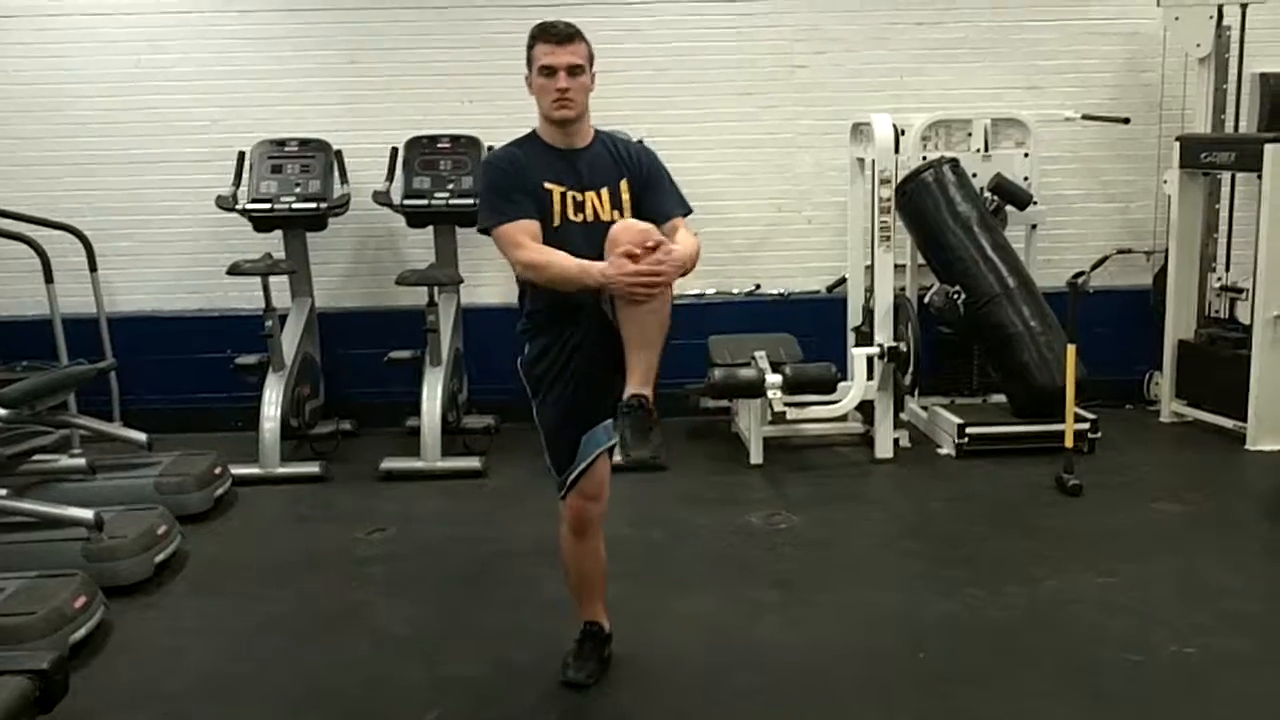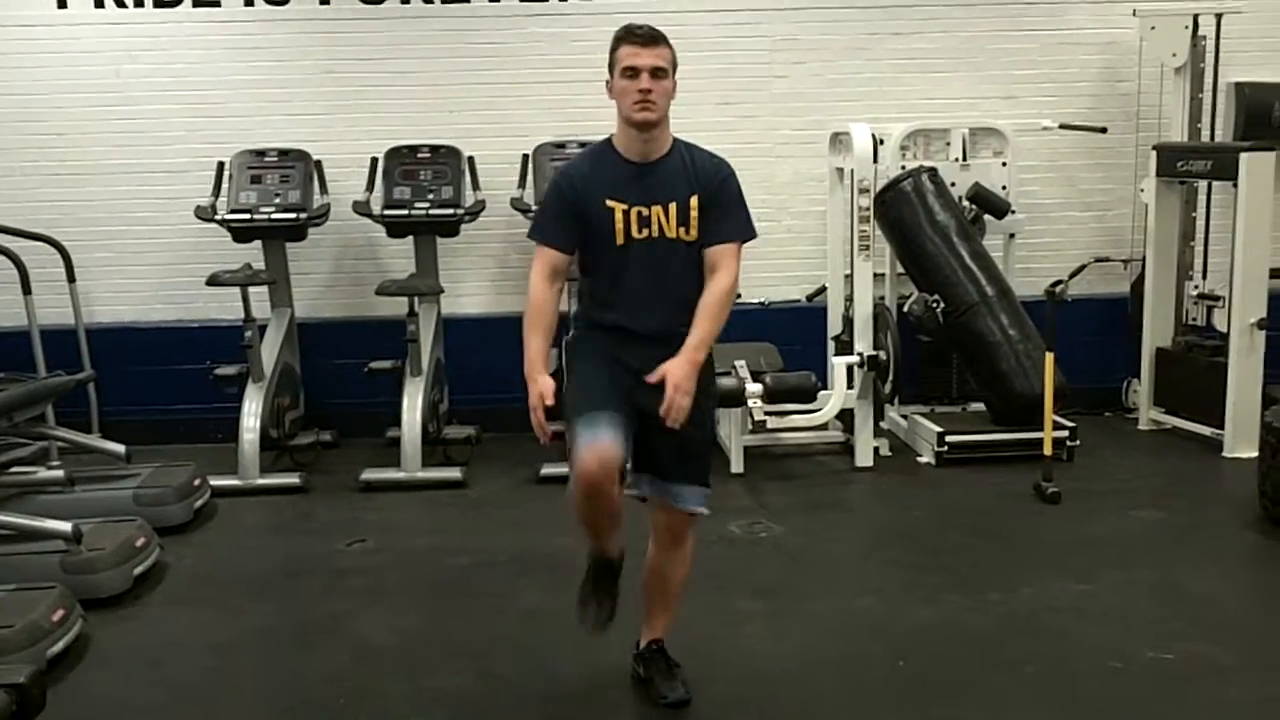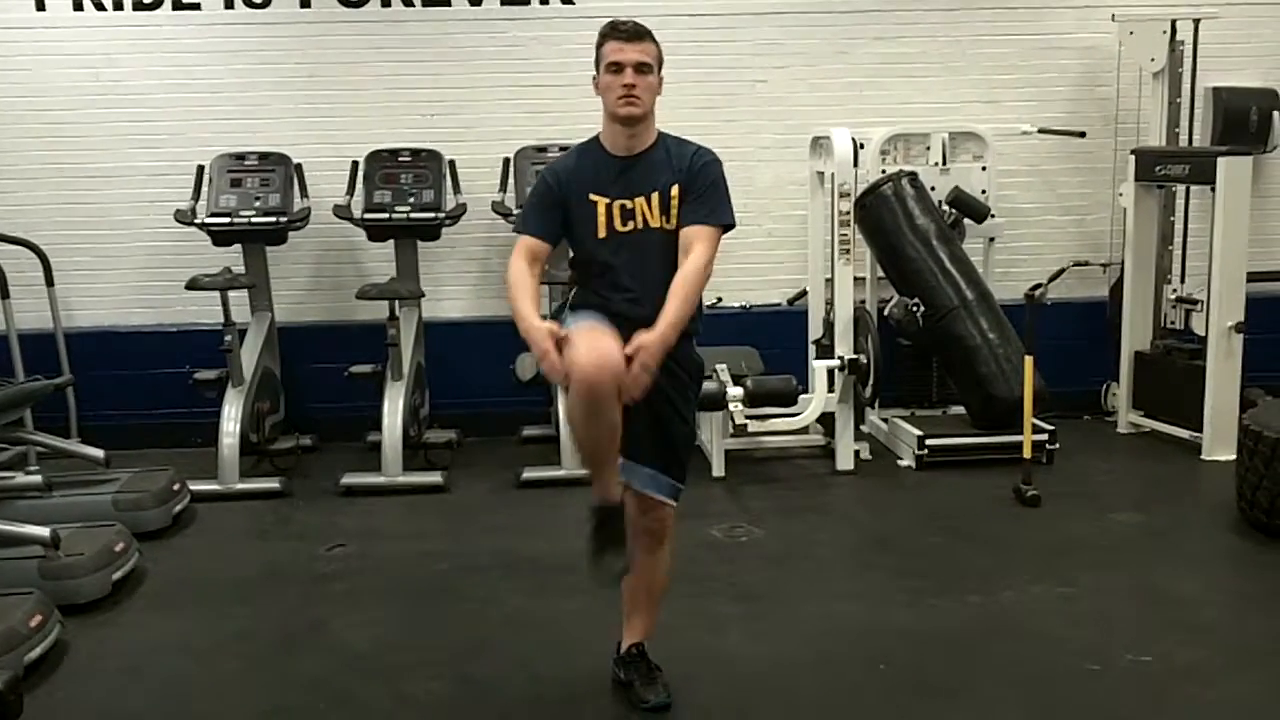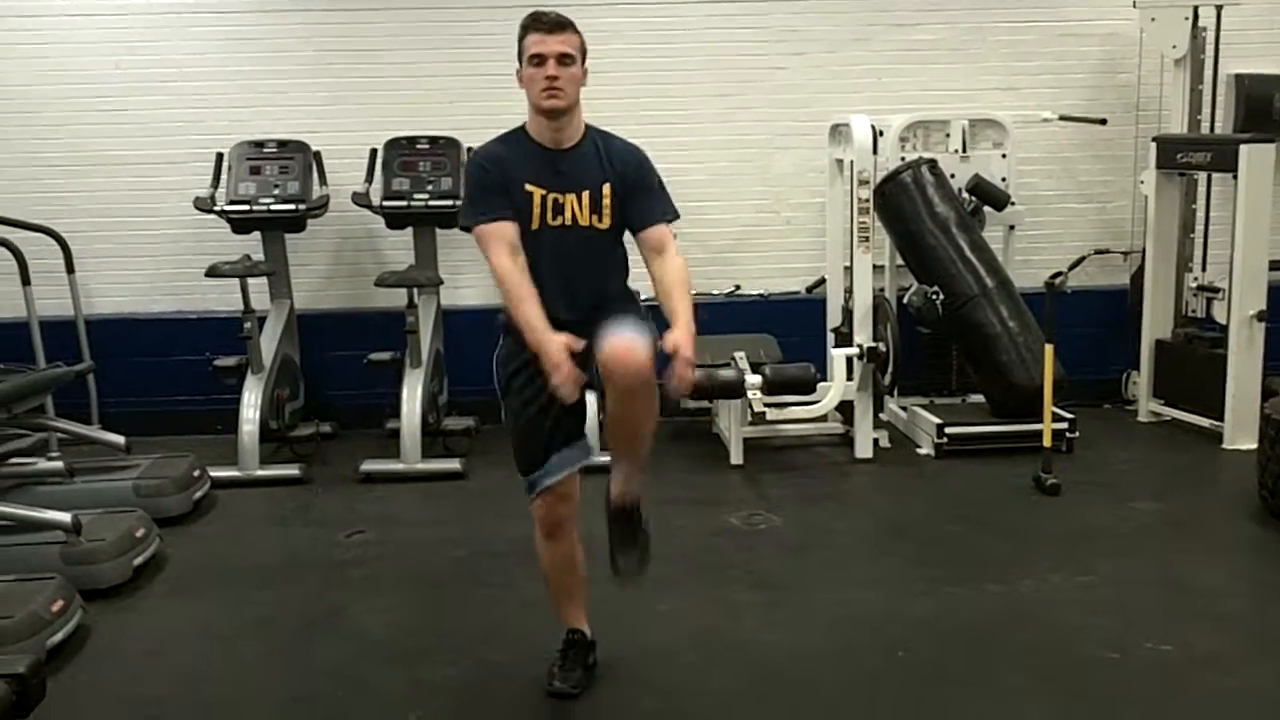
dt=1s
person 1, frame 1
left shoulder: (633, 158)
right shoulder: (508, 167)
left elbow: (683, 236)
right elbow: (527, 256)
left wrist: (673, 257)
right wrist: (604, 274)
left hip: (628, 321)
right hip: (558, 341)
left knee: (635, 236)
right knee: (583, 503)
left ankle: (637, 402)
right ankle: (593, 631)
person 1, frame 2
left shoulder: (710, 175)
right shoulder: (578, 178)
left elbow: (722, 274)
right elbow: (546, 276)
left wrist: (689, 360)
right wrist: (536, 370)
left hip: (681, 364)
right hip: (604, 350)
left knee: (676, 519)
right knee: (595, 466)
left ankle: (652, 647)
right ankle: (606, 557)
person 1, frame 3
left shoulder: (696, 166)
right shoulder: (566, 175)
left elbow: (697, 260)
right elbow: (523, 262)
left wrist: (659, 338)
right wrist: (533, 326)
left hip: (667, 355)
right hip: (596, 337)
left knee: (656, 514)
right knee: (594, 362)
left ankle: (632, 652)
right ankle: (608, 503)
person 1, frame 4
left shoulder: (624, 161)
right shoulder: (492, 165)
left elbow: (662, 249)
right elbow: (505, 261)
left wrist: (682, 326)
right wrist: (544, 341)
left hip: (607, 324)
right hip: (533, 350)
left knee: (628, 360)
right knee: (553, 508)
left ankle: (625, 495)
right ankle: (577, 637)
